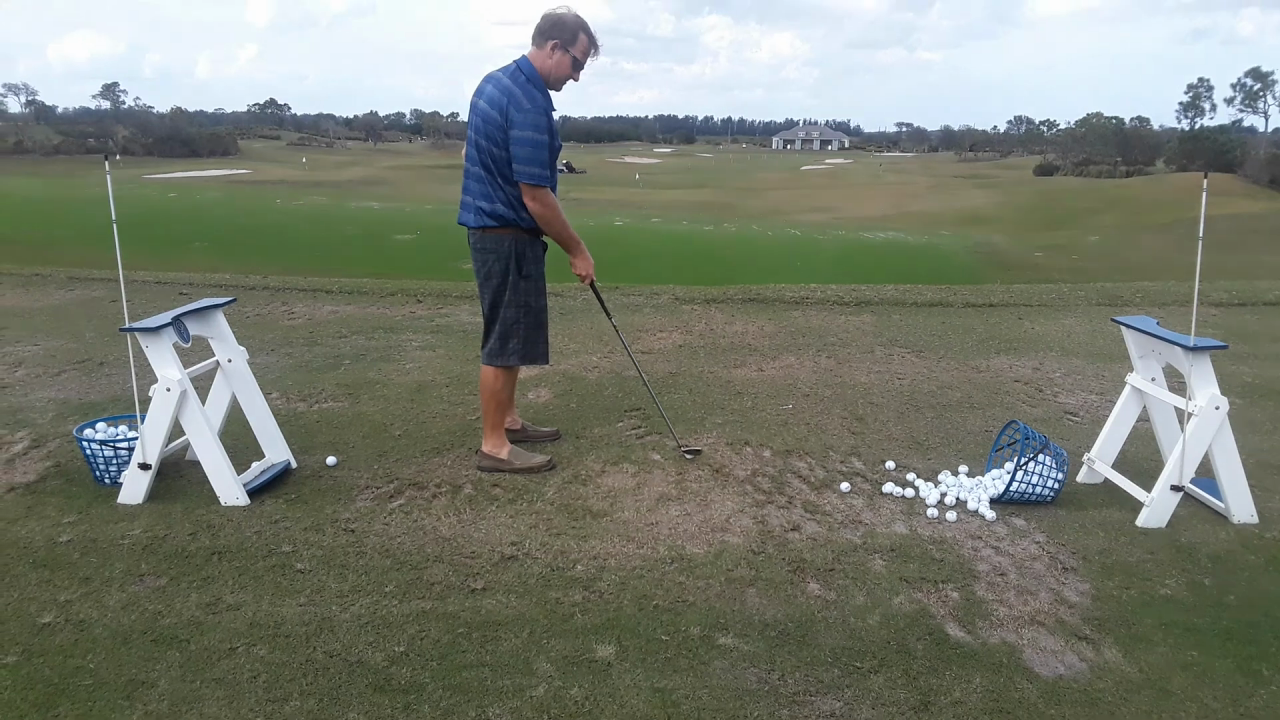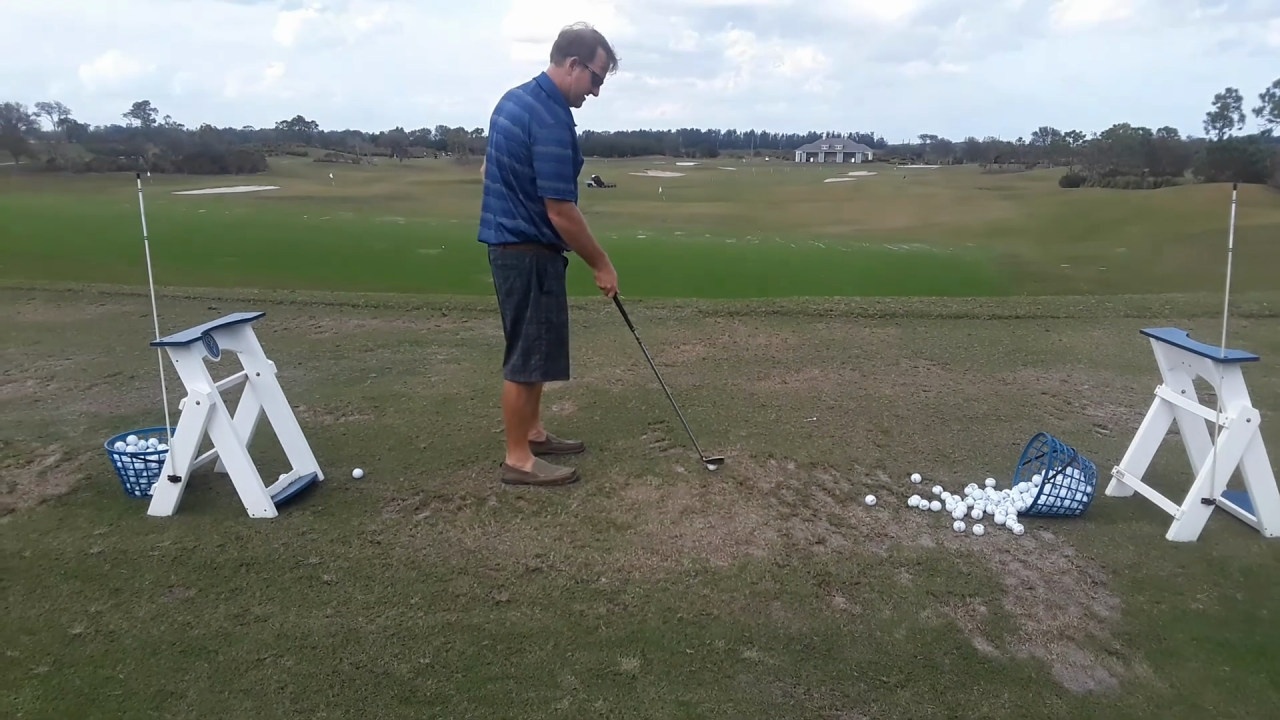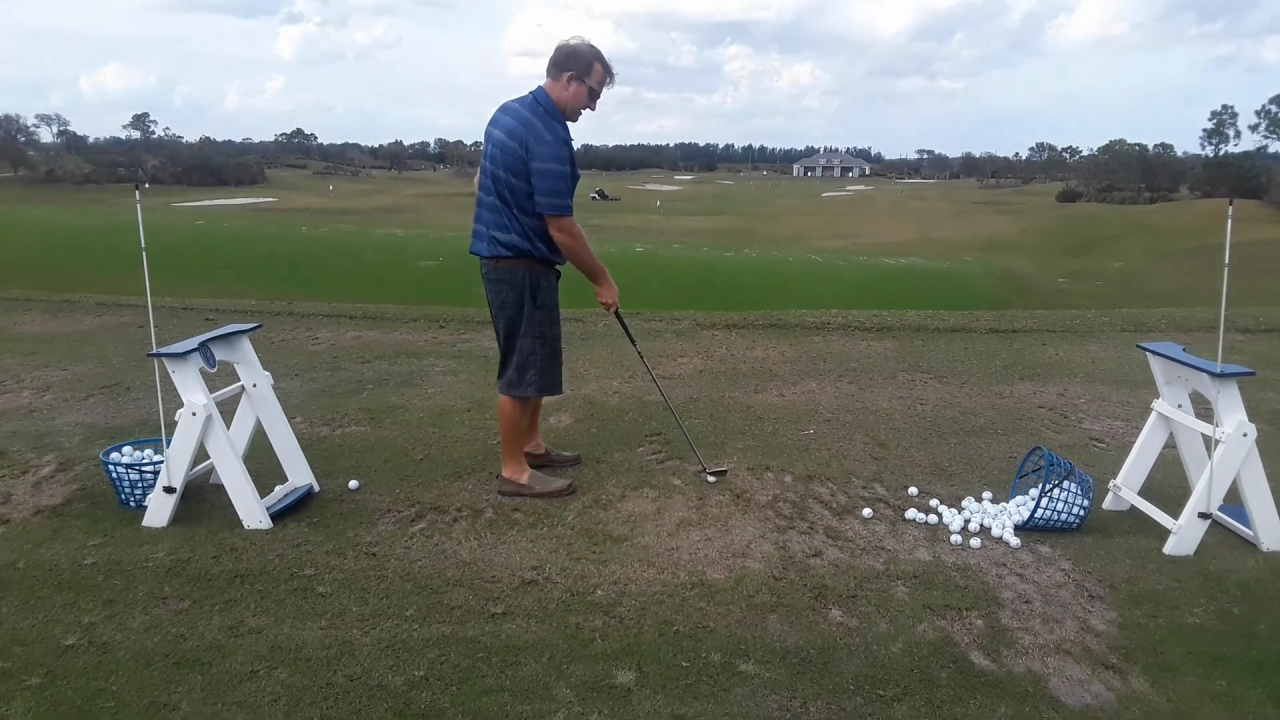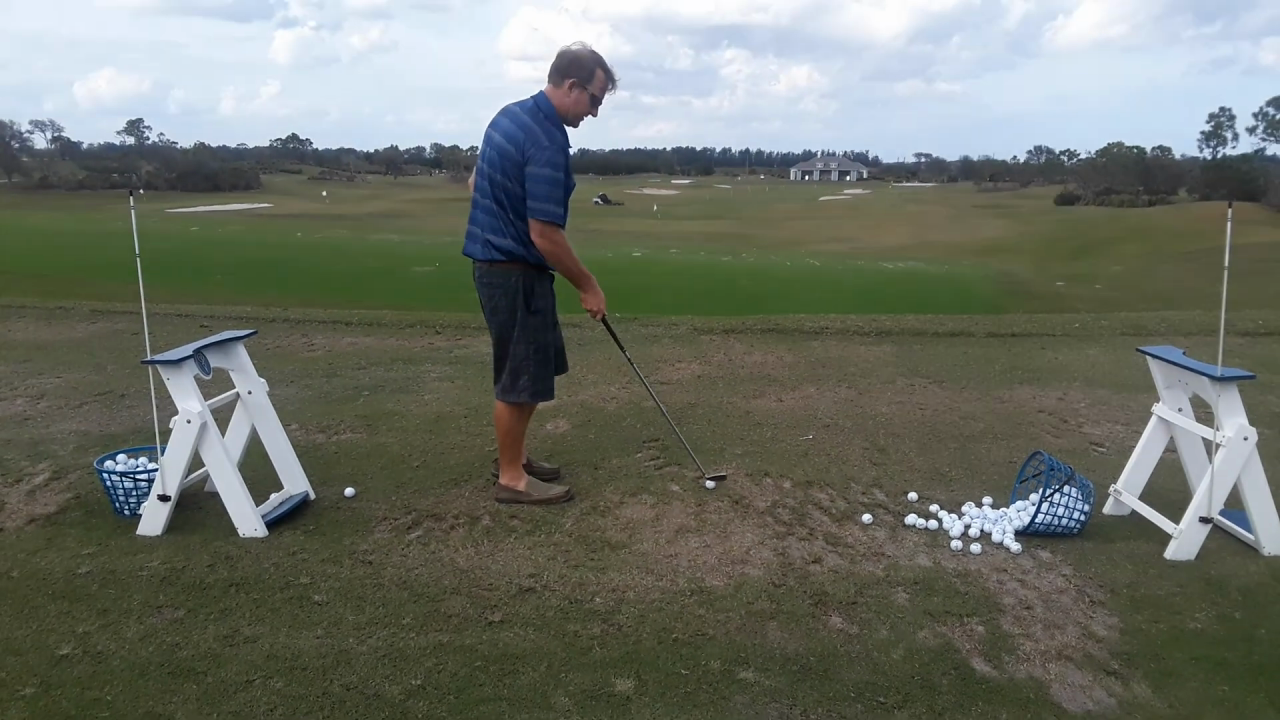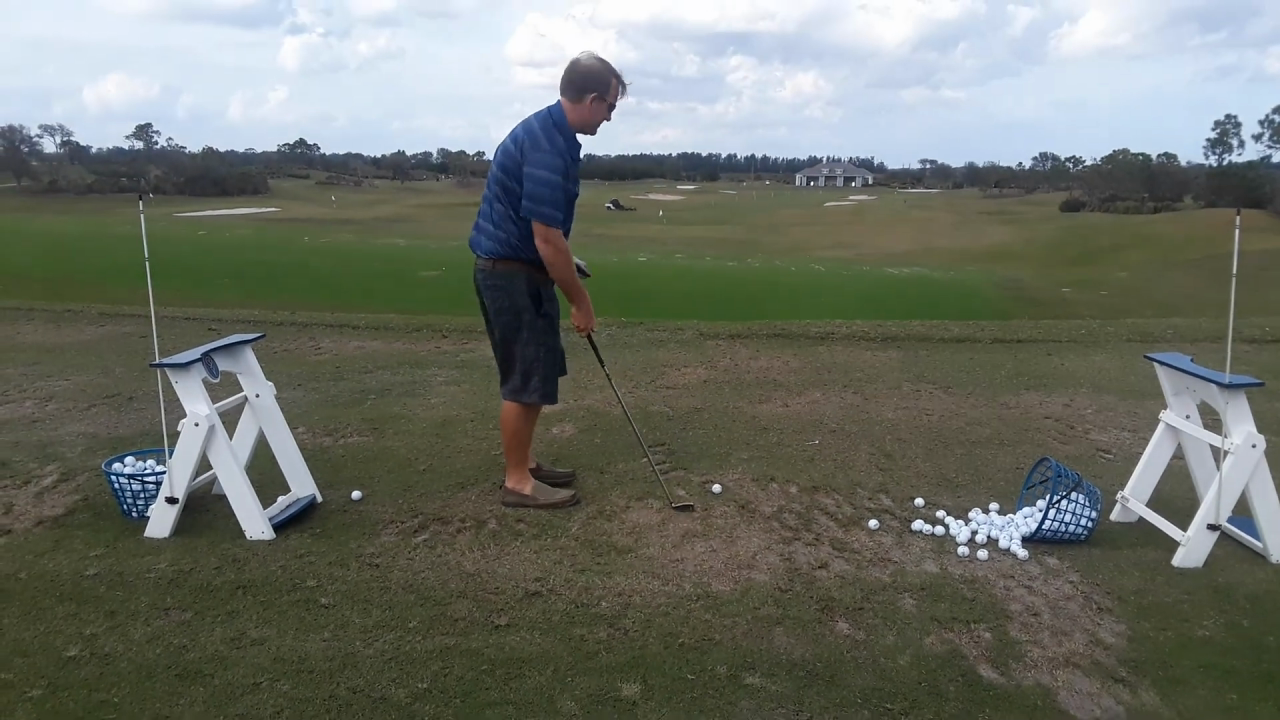
dt=0.3s
person 1, frame 1
left shoulder: (496, 81)
right shoulder: (528, 103)
left elbow: (479, 156)
right elbow: (535, 196)
right wrist: (577, 251)
left hip: (491, 226)
right hip: (508, 235)
left knee: (510, 335)
right knee: (505, 341)
left ankle: (508, 420)
right ankle: (493, 446)
person 1, frame 2
left shoulder: (515, 99)
right shoulder: (551, 120)
left elbow: (492, 172)
right elbow: (561, 212)
right wrist: (600, 264)
left hip: (511, 242)
right hip: (529, 251)
left knee: (533, 349)
right knee: (528, 355)
left ankle: (533, 433)
right ankle: (517, 459)
person 1, frame 3
left shoulder: (508, 111)
right shoulder: (548, 136)
left elbow: (483, 182)
right elbow: (561, 228)
right wrist: (601, 280)
left hip: (503, 255)
right hip: (522, 266)
left knee: (534, 360)
right knee: (523, 368)
left ankle: (532, 445)
right ankle: (513, 470)
person 1, frame 4
left shoulder: (510, 114)
right shoulder: (546, 141)
left elbow: (477, 183)
right elbow: (546, 235)
right wrist: (588, 286)
left hip: (499, 261)
right hip: (514, 271)
left knee: (538, 365)
right knee: (520, 374)
left ankle: (512, 457)
right ankle: (511, 478)
person 1, frame 5
left shoulder: (545, 128)
right shoulder: (549, 148)
right elbow: (547, 239)
left wrist: (567, 261)
right wrist: (580, 302)
left hip: (513, 267)
right hip: (513, 273)
left knee: (538, 371)
right knee: (526, 378)
left ankle: (523, 461)
right ankle: (517, 481)
